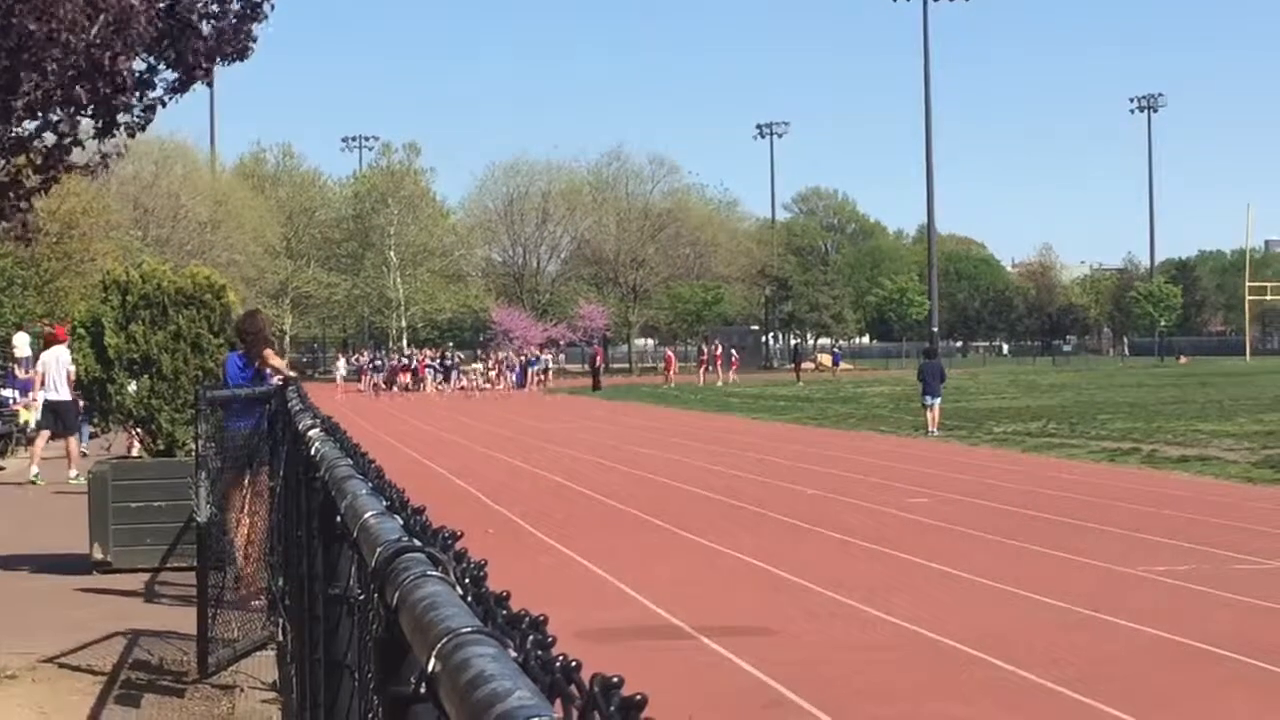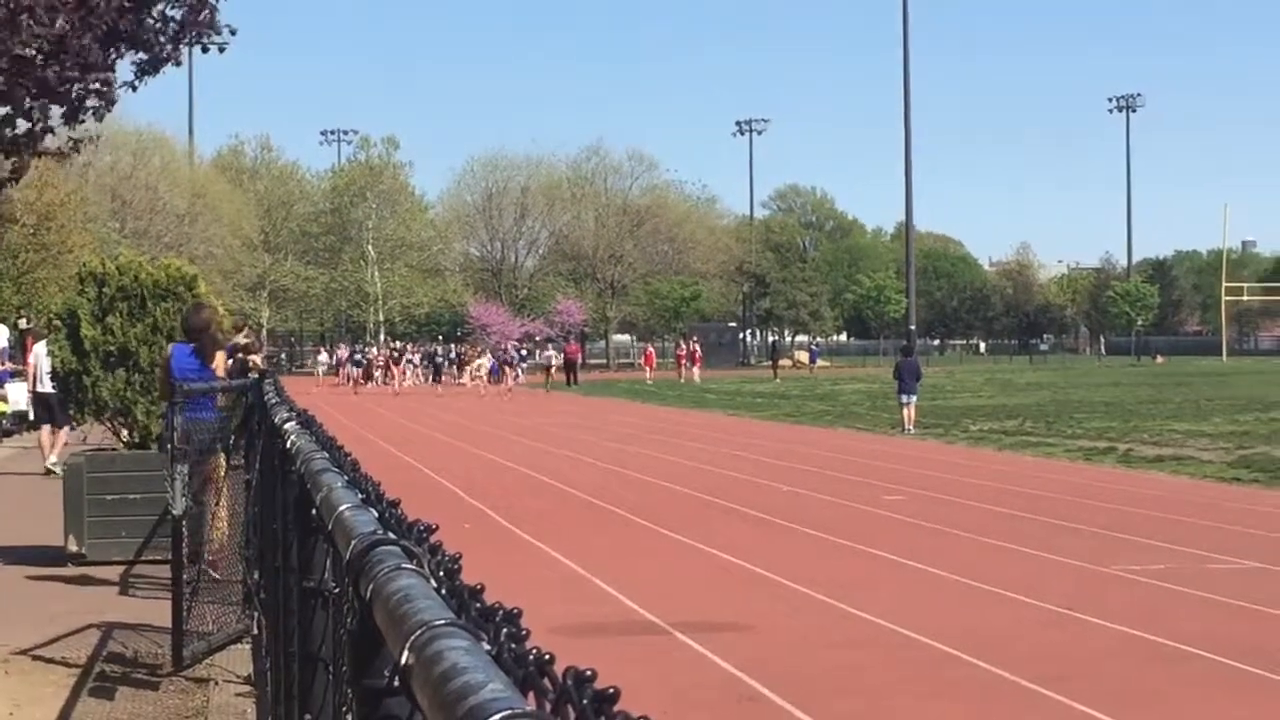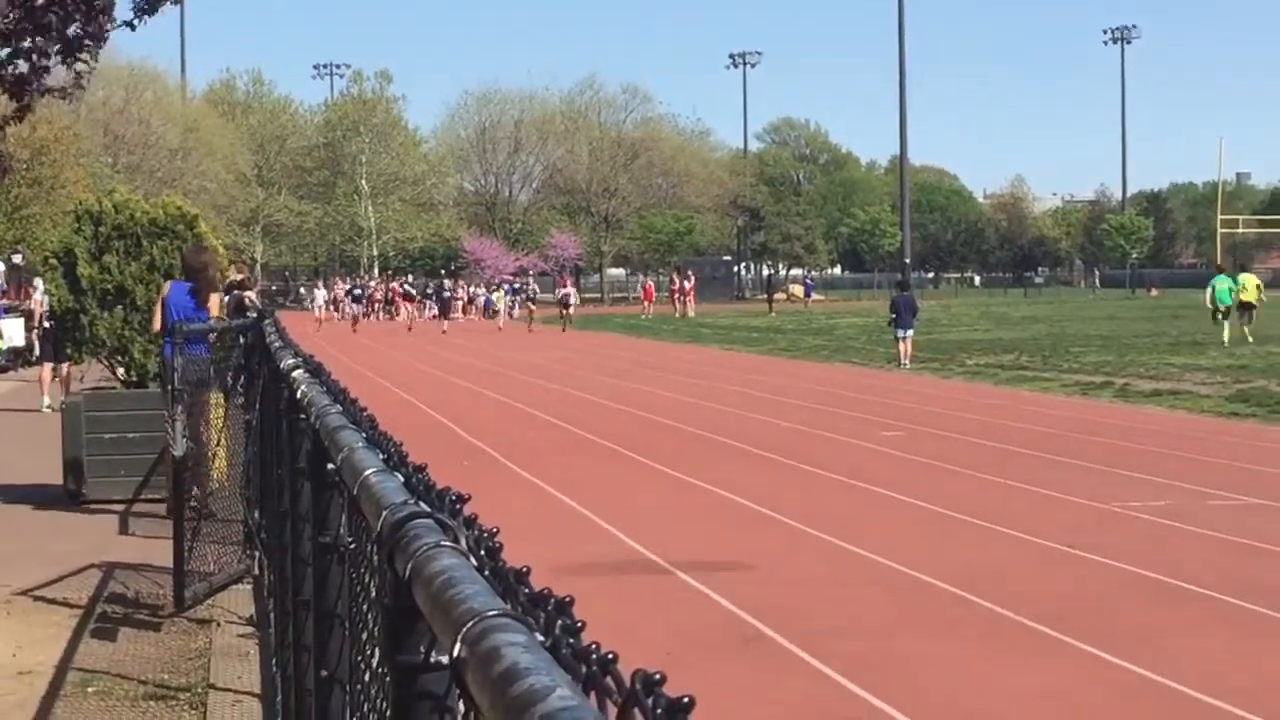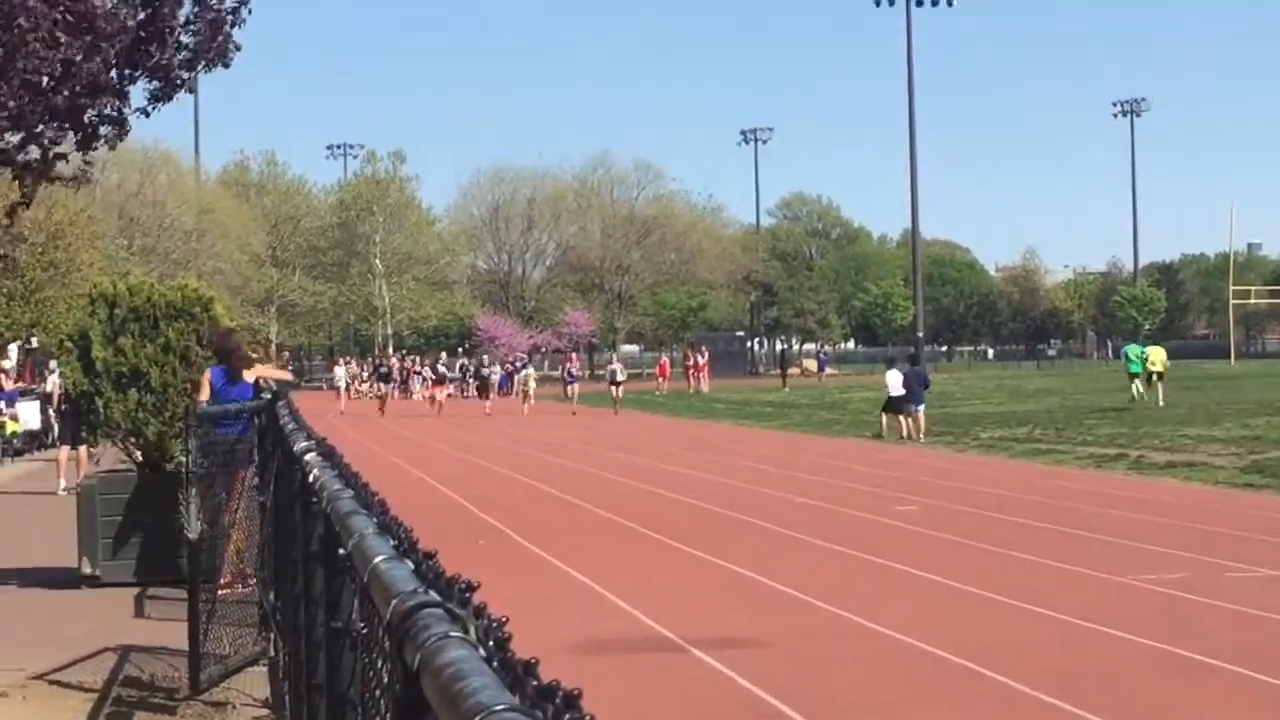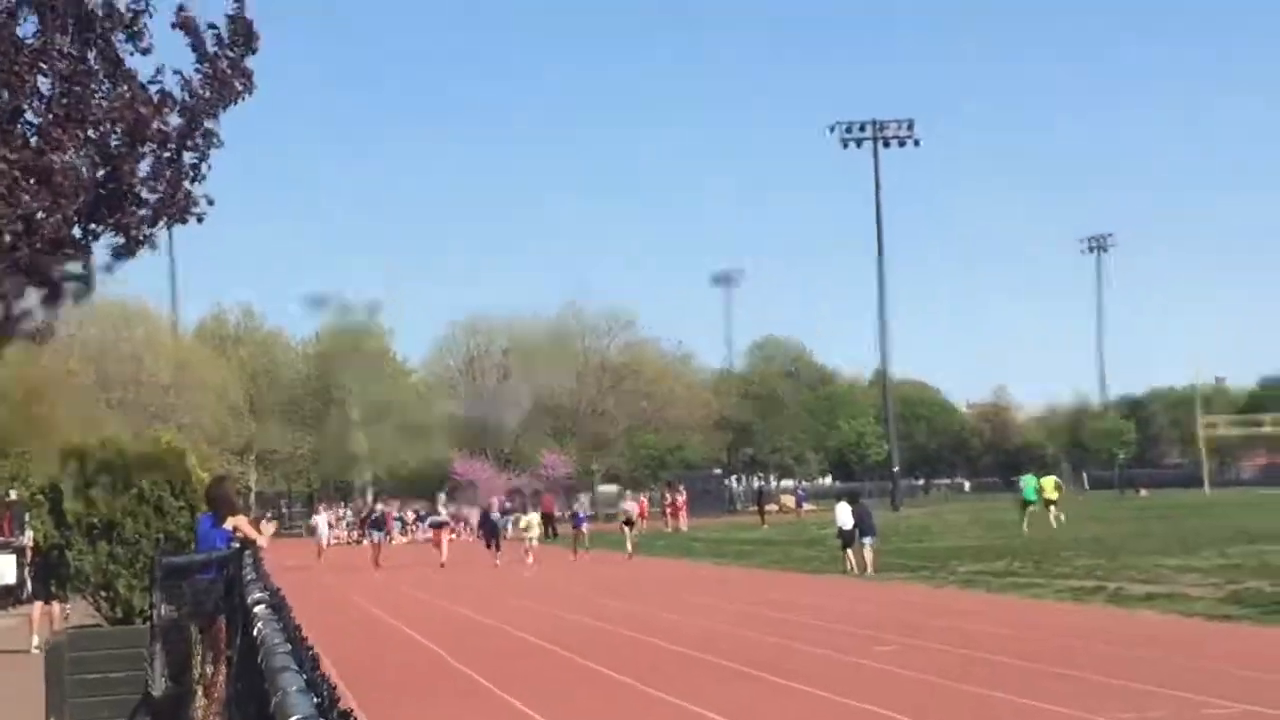
dt=1s
person 1, frame 1
left shoulder: (229, 359)
right shoulder: (262, 355)
right elbow: (276, 363)
right wrist: (284, 374)
left hip: (233, 432)
right hip: (259, 431)
left knee: (234, 507)
right knee: (259, 508)
left ankle: (242, 570)
right ankle: (254, 582)
person 1, frame 2
left shoulder: (172, 351)
right shoulder: (216, 354)
left elbow: (162, 392)
right elbow: (221, 395)
left hip: (180, 424)
right hip: (209, 425)
right knee: (214, 493)
left ankle: (188, 560)
right ankle: (210, 552)
person 1, frame 3
left shoulder: (168, 287)
right shoulder: (210, 295)
left elbow: (156, 328)
right elbow: (212, 335)
left hip: (172, 360)
right hip: (199, 361)
left knee: (175, 429)
right knee: (199, 430)
left ankle: (175, 499)
right ankle: (199, 496)
person 1, frame 4
left shoulder: (210, 373)
right shoulder: (251, 369)
left elbow: (201, 404)
right elbow: (288, 376)
right wrist: (264, 376)
left hip: (217, 441)
right hip: (242, 440)
left knee: (231, 506)
right knee: (237, 507)
left ankle: (243, 568)
right ankle: (227, 575)
person 1, frame 5
left shoulder: (201, 520)
right shoulder: (234, 520)
right elbow: (261, 543)
right wrist: (263, 532)
left knee: (209, 652)
right knee: (223, 656)
